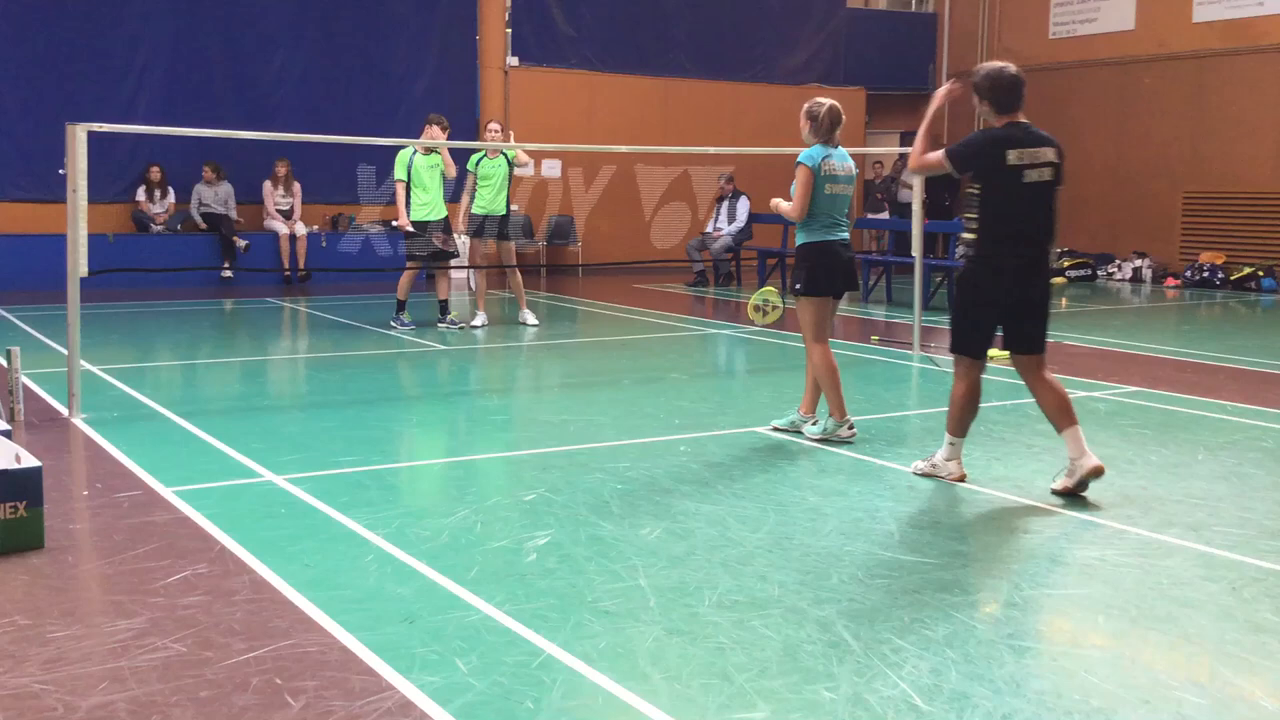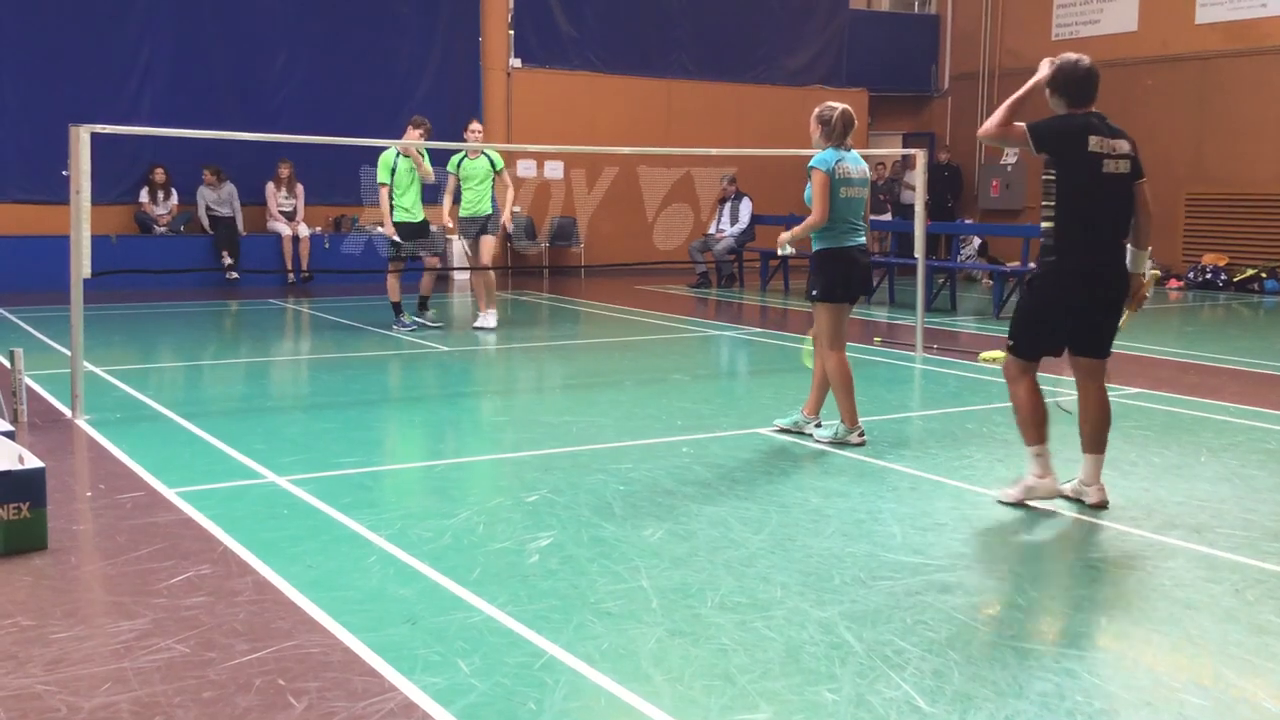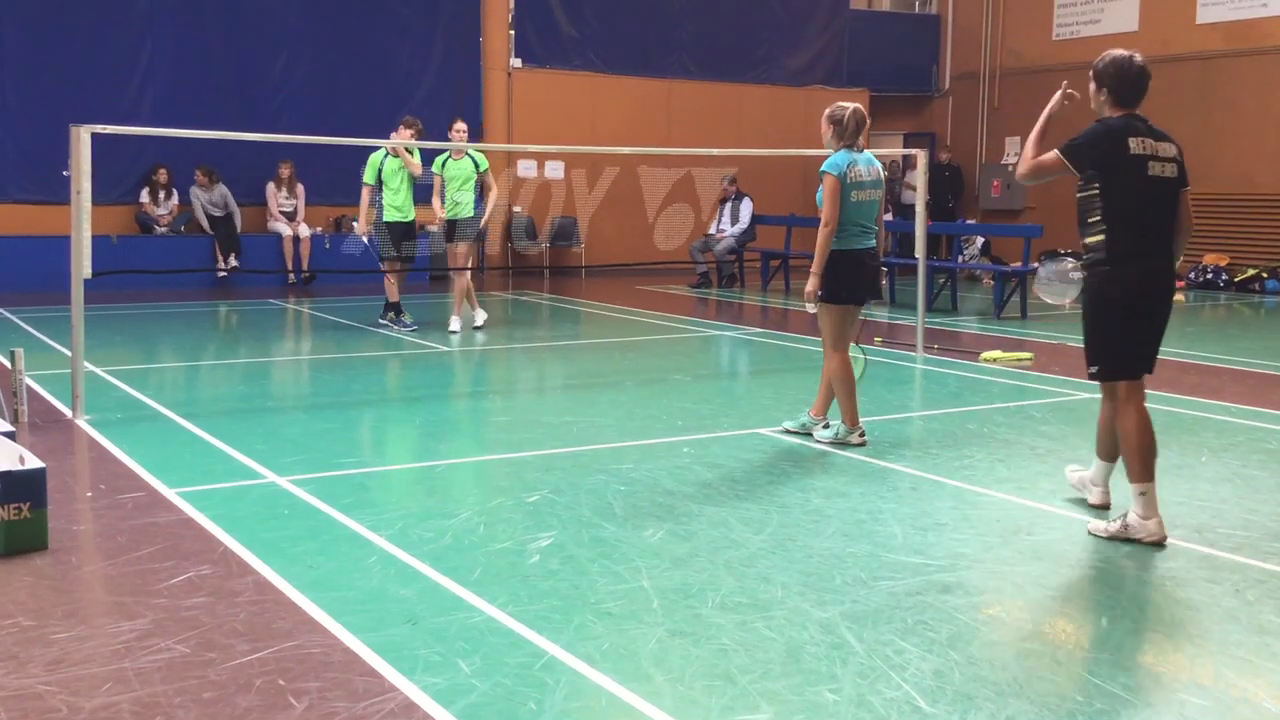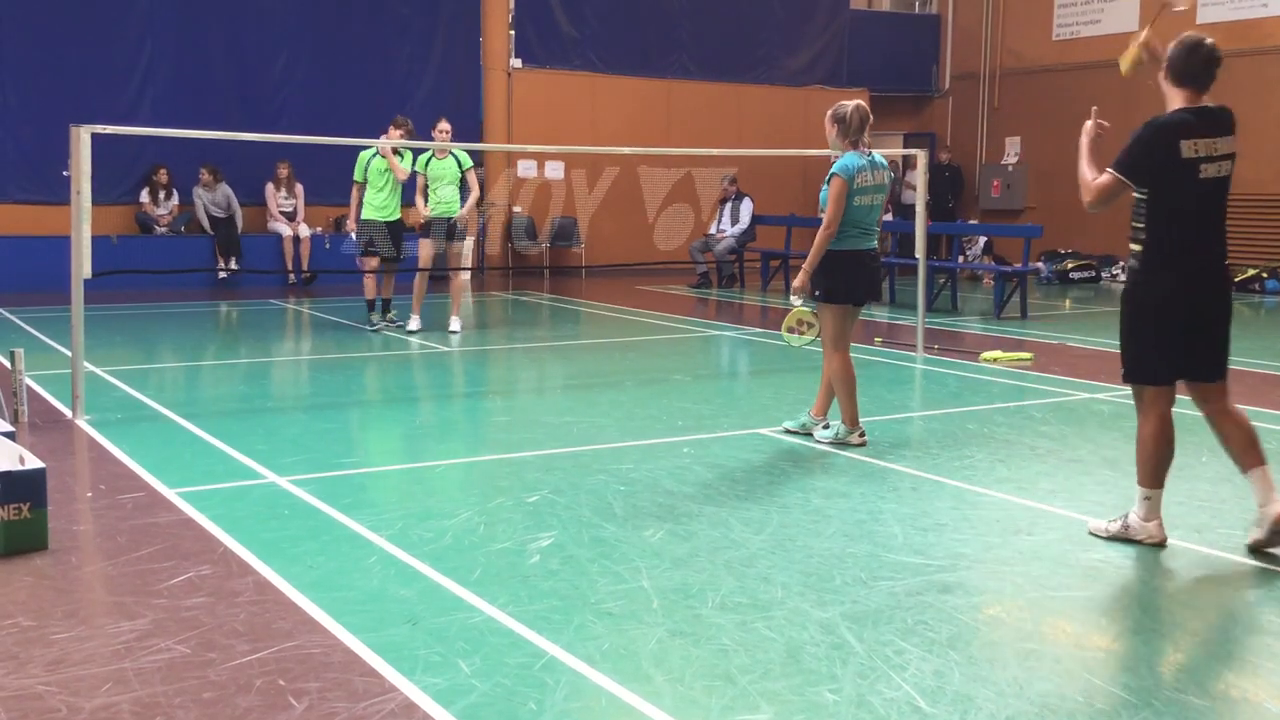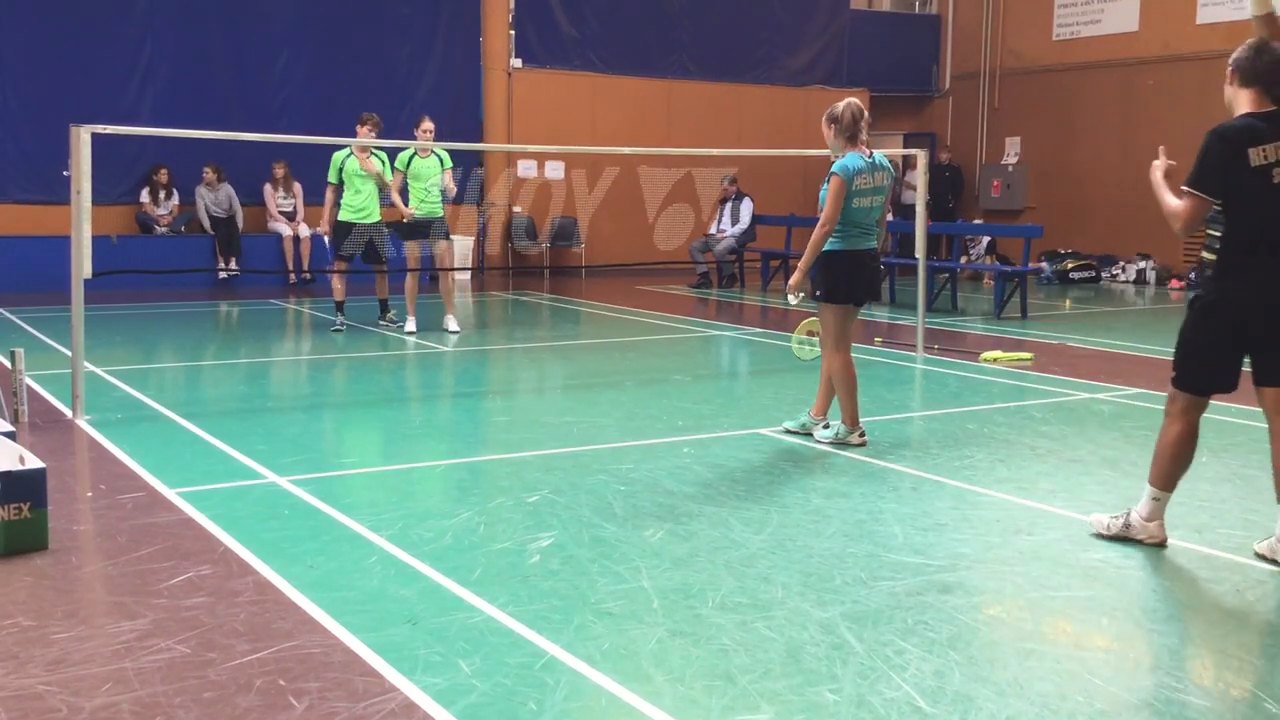
dt=0.4s
person 1, frame 1
left shoulder: (987, 143)
right shoulder: (1047, 146)
left elbow: (917, 164)
right elbow: (1047, 212)
left wrist: (934, 109)
left hip: (986, 274)
right hip: (1033, 274)
left knee: (968, 369)
right knee: (1034, 370)
left ankle: (948, 459)
right ankle: (1081, 459)
person 1, frame 2
left shoulder: (1065, 129)
right shoulder: (1123, 141)
left elbow: (991, 132)
right elbow: (1143, 213)
left wrist: (1033, 83)
right wrist: (1137, 270)
left hip: (1061, 272)
right hip: (1109, 275)
left knee: (1020, 368)
right knee: (1090, 376)
left ankle: (1039, 475)
right ankle: (1091, 481)
person 1, frame 3
left shoulder: (1104, 135)
right shoulder: (1167, 143)
left elbow: (1028, 169)
right elbow: (1183, 223)
left wrist: (1046, 115)
left hip: (1115, 279)
right hip: (1157, 280)
left knee: (1124, 393)
right knee: (1120, 386)
left ankle: (1144, 516)
right ankle: (1098, 480)
person 1, frame 4
left shoulder: (1157, 132)
right shoulder: (1223, 123)
left elbow: (1092, 195)
left wrist: (1086, 141)
right wrist: (1161, 55)
left hip: (1158, 284)
right hip: (1211, 283)
left knee: (1153, 402)
right knee: (1213, 396)
left ankle: (1146, 520)
person 1, frame 5
left shoulder: (1227, 138)
left elbow: (1184, 221)
left wrist: (1158, 179)
left hip: (1228, 294)
left knee: (1183, 407)
left ankle: (1146, 519)
person 2, frame 1
left shoulder: (810, 157)
right shoulder: (846, 160)
left elbow: (797, 212)
left wrist: (778, 205)
left hip: (816, 254)
right hip: (841, 252)
left knee: (817, 342)
right knee: (815, 339)
left ankle: (840, 420)
right ankle: (806, 414)
person 2, frame 2
left shoulder: (823, 161)
right shoulder: (859, 162)
left elbow: (819, 219)
left wrist: (790, 235)
left hip: (832, 259)
right hip: (857, 257)
left knee: (832, 347)
right knee: (822, 340)
left ankle: (850, 426)
right ankle: (809, 415)
person 2, frame 3
left shoulder: (835, 165)
right shoulder: (874, 164)
left elbow: (829, 225)
right elbow: (879, 221)
left wrist: (815, 274)
right wrist: (877, 263)
left hip: (841, 261)
right hip: (867, 261)
left knee: (835, 348)
right knee: (834, 344)
left ankle: (851, 427)
right ankle: (817, 416)
person 2, frame 4
left shoulder: (844, 167)
right shoulder: (881, 165)
left elbow: (830, 227)
left wrist: (805, 271)
left hip: (839, 263)
right hip: (867, 261)
left knee: (837, 349)
right knee: (834, 345)
left ankle: (851, 427)
right ankle: (817, 416)
person 2, frame 5
left shoulder: (843, 168)
right shoulder: (883, 165)
left elbow: (827, 225)
right elbow: (882, 221)
left wrist: (801, 269)
left hip: (838, 262)
right hip: (866, 261)
left knee: (837, 348)
right knee: (832, 345)
left ankle: (851, 427)
right ankle: (817, 416)
person 3, frame 1
left shoulder: (440, 154)
right shoulder: (406, 155)
left elbow: (452, 174)
right elbow: (400, 188)
left wrist: (441, 145)
right wrist: (402, 216)
left hip: (440, 219)
right hip: (417, 220)
left knee: (443, 268)
right knee: (412, 268)
left ankle: (444, 315)
right ankle: (399, 314)
person 3, frame 2
left shoulder: (421, 154)
right shoulder: (388, 157)
left elbow: (430, 178)
right elbow: (384, 192)
left wrist: (414, 155)
right wrist: (387, 223)
left hip: (419, 219)
right hip: (398, 220)
left knee: (433, 264)
right knee: (396, 268)
left ankle: (423, 310)
right ankle: (399, 316)
person 3, frame 3
left shoulder: (412, 153)
right shoulder: (377, 157)
left elbow: (417, 171)
right elbow: (366, 190)
left wrist: (401, 149)
right wrist: (362, 221)
left hip: (408, 219)
right hip: (388, 220)
left knee: (401, 268)
right knee: (391, 268)
left ankle: (387, 311)
right ankle: (398, 315)
person 3, frame 4
left shoulder: (405, 155)
right shoulder: (366, 156)
left elbow: (402, 176)
right elbow: (357, 189)
left wrist: (389, 152)
right wrist: (351, 218)
left hip: (393, 219)
right hip: (369, 218)
left knee: (390, 267)
right knee: (371, 265)
left ankle: (386, 312)
right ankle: (372, 313)
person 3, frame 5
left shoulder: (381, 157)
right shoulder: (340, 157)
left elbow: (390, 188)
right elbow: (331, 190)
left wrist: (376, 173)
right wrist: (325, 220)
left hip: (373, 221)
right hip: (346, 220)
left knee: (381, 268)
right knee: (340, 267)
left ankle: (385, 313)
right ankle: (339, 315)
person 4, frame 1
left shoulder: (508, 157)
right shoulder: (475, 159)
left elbow: (525, 161)
right elbow: (468, 191)
left wrist: (512, 144)
right wrist: (461, 216)
left hip: (501, 215)
right hip: (477, 215)
left knee: (511, 266)
right knee: (478, 266)
left ankle: (524, 311)
right ankle: (480, 313)
person 4, frame 2
left shoulder: (493, 157)
right shoulder: (456, 160)
left elbow: (509, 188)
right elbow: (449, 193)
left wrist: (507, 211)
right wrist: (445, 214)
left hip: (488, 215)
right hip: (466, 217)
left knee: (485, 265)
right knee: (474, 268)
left ankle: (491, 310)
right ankle: (483, 313)
person 4, frame 3
left shoulder: (477, 158)
right shoulder: (440, 161)
left elbow: (493, 189)
right elbow: (436, 195)
left wrist: (486, 215)
right wrist: (438, 211)
left hip: (469, 219)
right hip: (448, 219)
left knee: (460, 269)
right knee: (457, 271)
left ankle: (456, 317)
right ankle: (477, 311)
person 4, frame 4
left shoulder: (461, 157)
right shoulder: (423, 159)
left elbow: (475, 190)
right elbow: (419, 193)
left wrist: (466, 210)
right wrist: (422, 210)
left hip: (454, 219)
right hip: (431, 219)
left knee: (455, 270)
right knee: (423, 269)
left ankle: (455, 317)
right ankle: (415, 316)
person 4, frame 5
left shoulder: (443, 156)
right shoulder: (404, 157)
left elbow: (450, 191)
right elbow: (394, 191)
left wrist: (450, 190)
right wrist: (403, 209)
left hip: (438, 218)
right hip: (414, 219)
left knee: (445, 269)
right knee: (413, 270)
left ankle: (449, 317)
right ankle: (410, 318)
